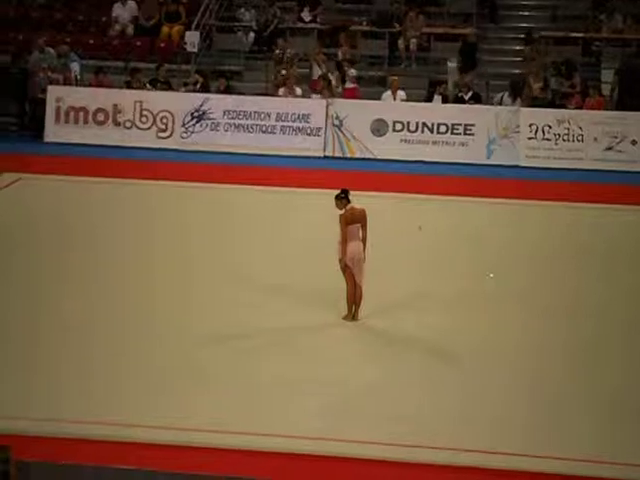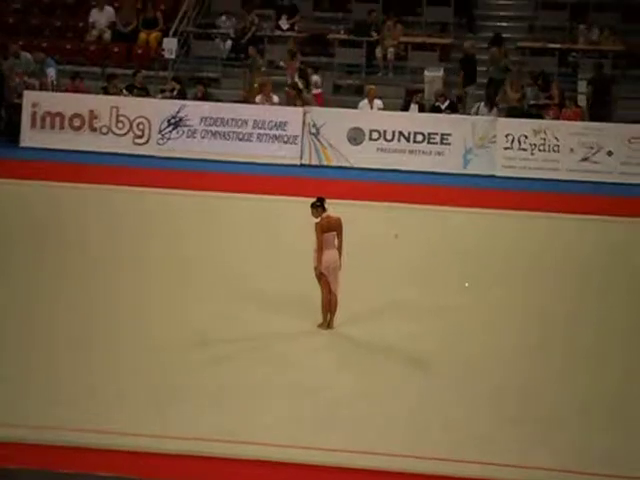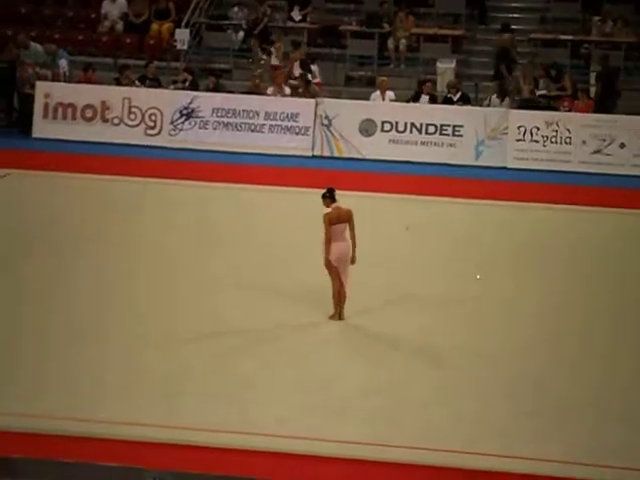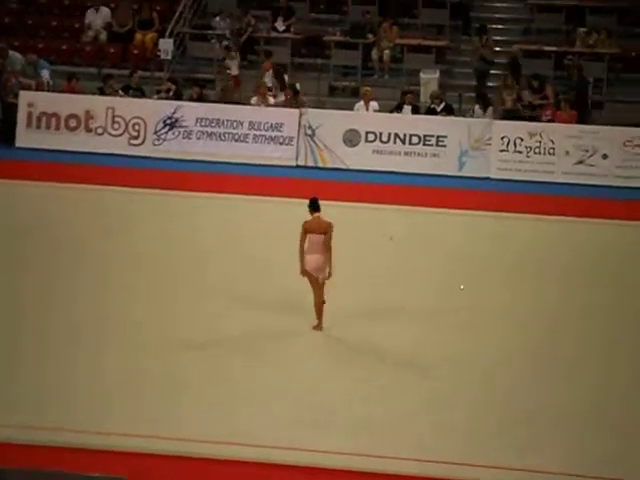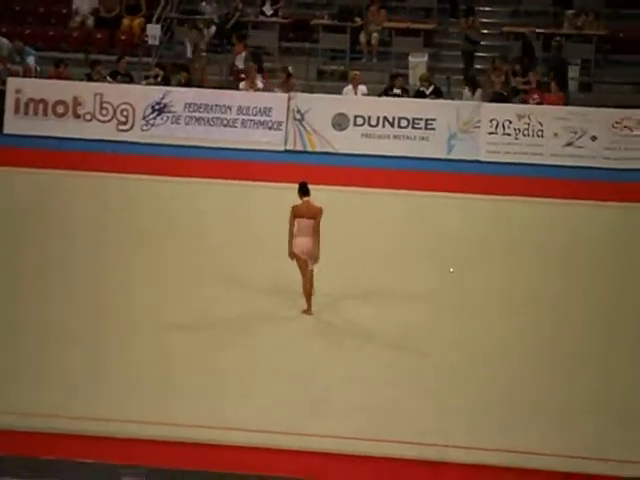
dt=0.4s
person 1, frame 1
left shoulder: (343, 216)
right shoulder: (362, 212)
left elbow: (344, 238)
right elbow: (364, 234)
left wrist: (342, 258)
right wrist: (364, 252)
left hip: (348, 250)
right hip: (358, 248)
left knee: (350, 283)
right knee: (358, 283)
left ankle: (349, 314)
right ankle: (356, 313)
person 1, frame 2
left shoulder: (319, 224)
right shoulder: (338, 220)
left elbow: (320, 246)
right elbow: (340, 242)
left wrist: (318, 266)
right wrist: (339, 260)
left hip: (323, 258)
right hip: (334, 256)
left knee: (325, 291)
right knee: (333, 291)
left ankle: (324, 322)
right ankle: (331, 321)
person 1, frame 3
left shoulder: (328, 216)
right shoulder: (348, 212)
left elbow: (328, 238)
right elbow: (352, 234)
left wrist: (326, 258)
right wrist: (354, 253)
left hip: (333, 249)
right hip: (345, 247)
left knee: (335, 282)
right knee: (342, 282)
left ankle: (336, 313)
right ankle: (341, 313)
person 1, frame 4
left shoulder: (306, 224)
right shoulder: (328, 225)
left elbow: (301, 246)
right elbow: (328, 246)
left wrist: (302, 265)
right wrist: (330, 267)
left hip: (310, 259)
right hip: (322, 259)
left knee: (316, 292)
right knee: (322, 277)
left ankle: (319, 323)
right ankle: (322, 297)
person 1, frame 5
left shoulder: (295, 208)
right shoulder: (318, 209)
left elbow: (291, 229)
right elbow: (316, 231)
left wrist: (290, 248)
right wrist: (318, 250)
left hip: (299, 242)
right hip: (311, 243)
left knee: (305, 275)
right knee: (309, 269)
left ankle: (309, 307)
right ankle: (310, 290)
